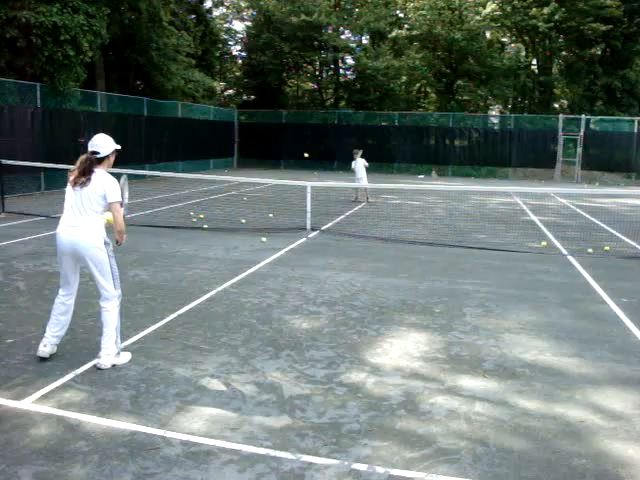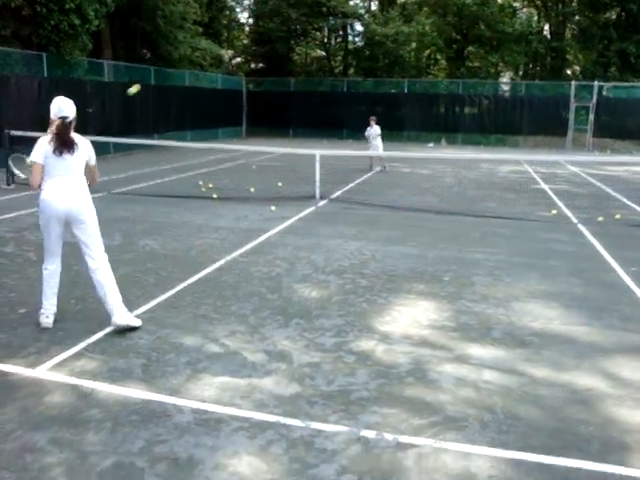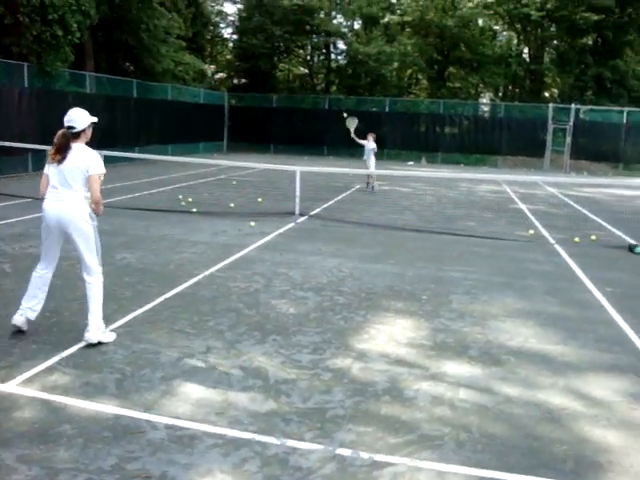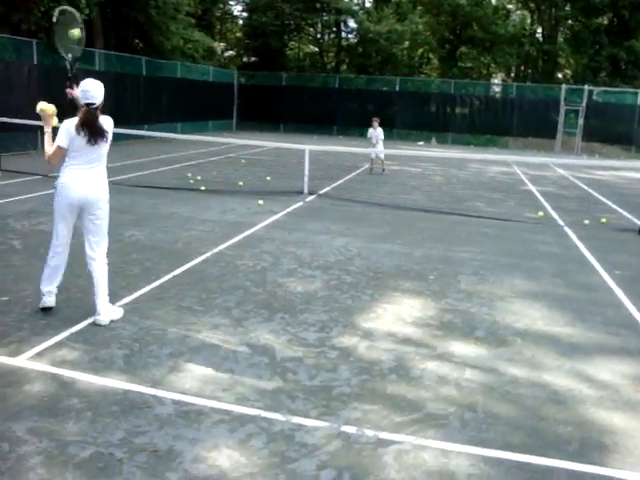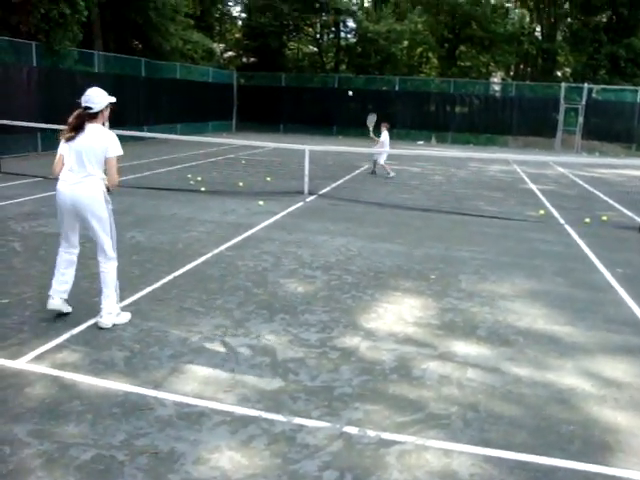
dt=0.7s
person 1, frame 1
left shoulder: (75, 177)
right shoulder: (109, 182)
left elbow: (74, 211)
right elbow: (119, 224)
right wrist: (120, 238)
left hip: (65, 236)
right hip: (90, 240)
left knee: (66, 292)
right knee: (110, 296)
left ankle: (48, 342)
right ankle: (108, 353)
person 1, frame 2
left shoulder: (43, 143)
right shoulder: (84, 144)
left elbow: (34, 183)
right elbow: (94, 178)
left hip: (51, 203)
right hip: (80, 203)
left knee: (51, 261)
right knee: (97, 259)
left ankle: (47, 314)
right ankle: (118, 313)
person 1, frame 3
left shoulder: (55, 154)
right shoulder: (91, 156)
left elbow: (43, 191)
right elbow: (96, 196)
right wrist: (98, 208)
left hip: (51, 212)
right hip: (77, 214)
left knee: (45, 266)
right knee: (93, 271)
left ankle: (24, 314)
right ankle: (95, 329)
person 1, frame 4
left shoulder: (70, 126)
right shoulder: (108, 124)
left elbow: (51, 160)
left wrist: (48, 129)
right wrist: (80, 97)
left hip: (69, 188)
right hip: (96, 192)
left knee: (59, 244)
right knee: (96, 252)
left ankle: (48, 294)
right ankle: (103, 310)
person 1, frame 5
left shoulder: (70, 134)
right shoulder: (108, 137)
left elbow: (56, 171)
right elbow: (113, 179)
right wrist: (108, 186)
left hip: (65, 193)
right hip: (91, 196)
left knee: (68, 247)
right knee: (107, 254)
left ankle: (57, 297)
right ankle: (109, 312)
